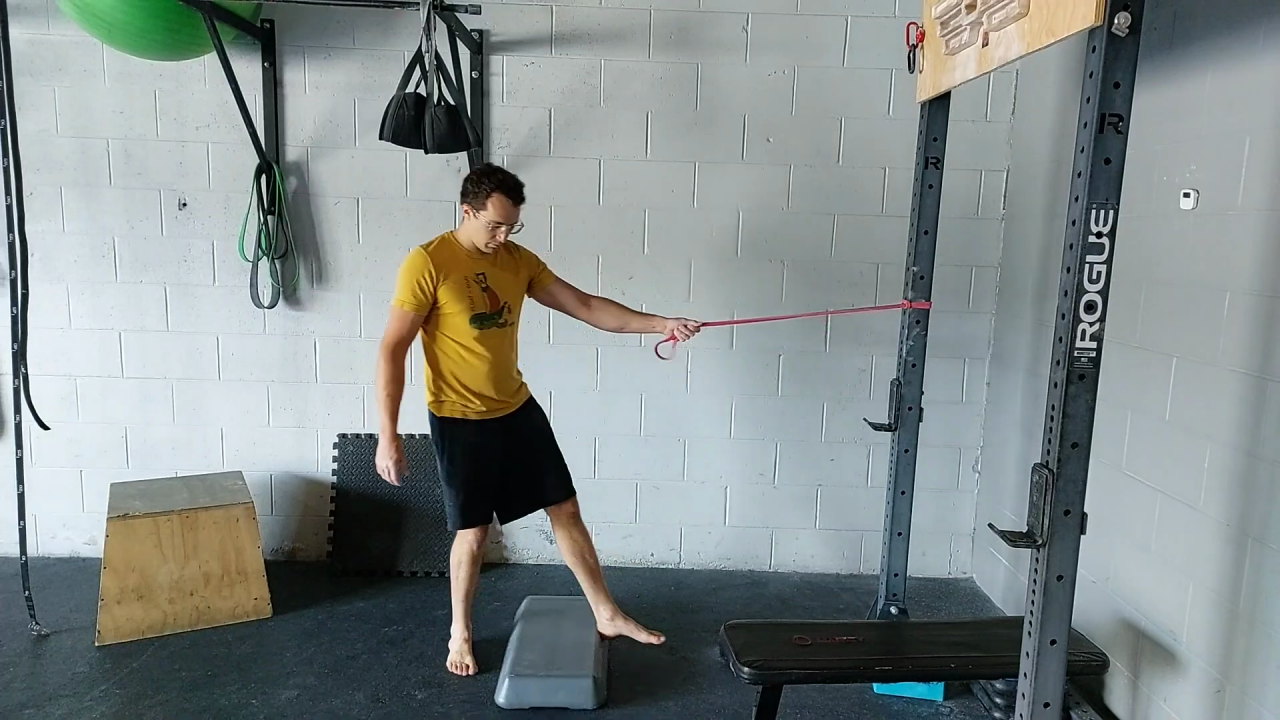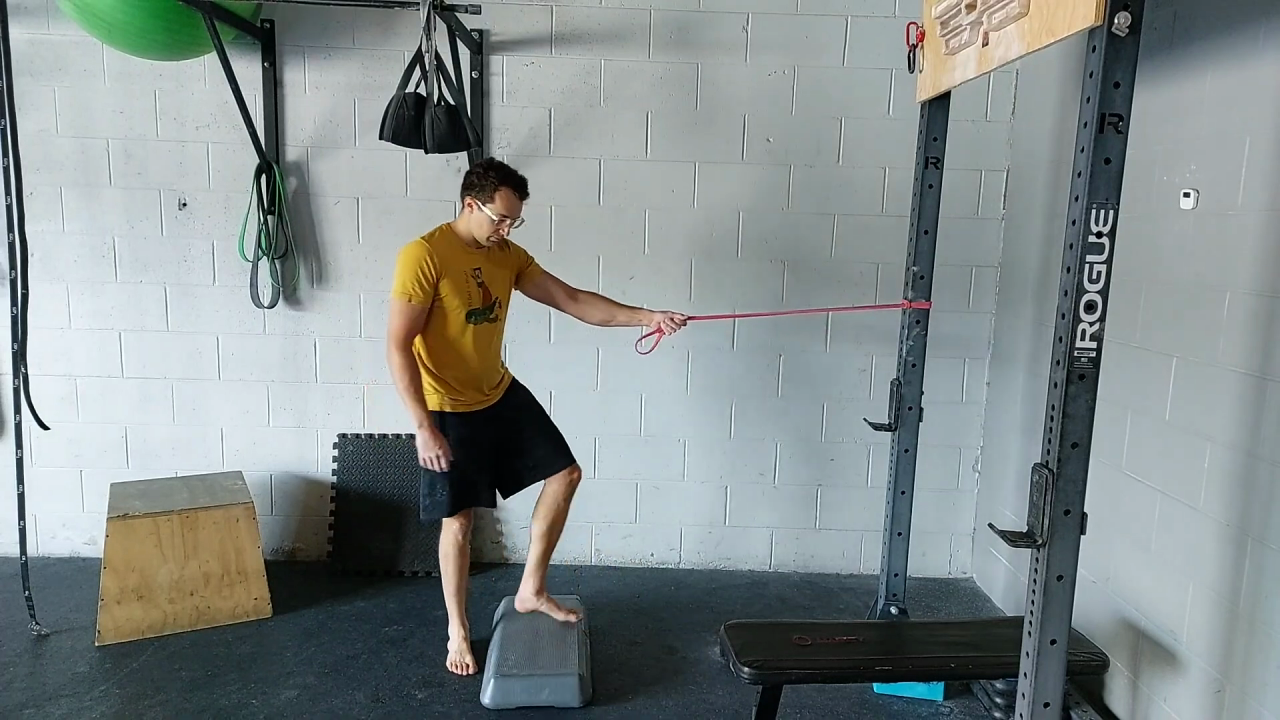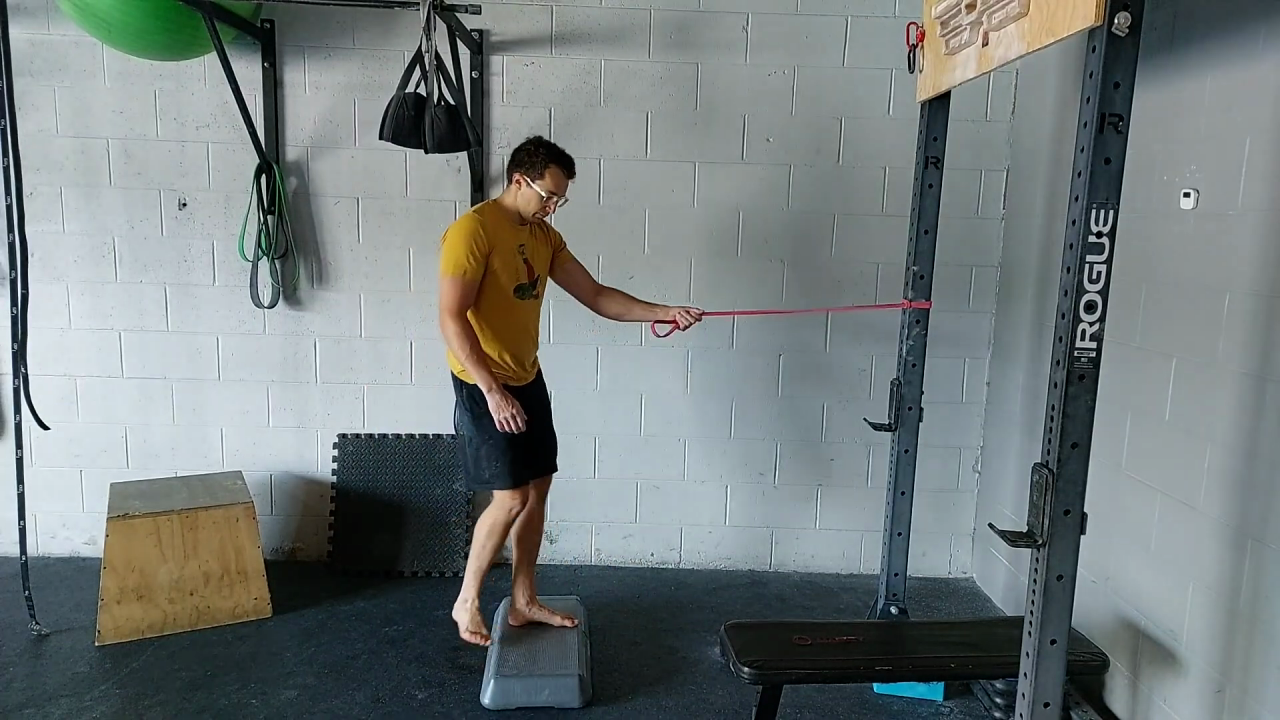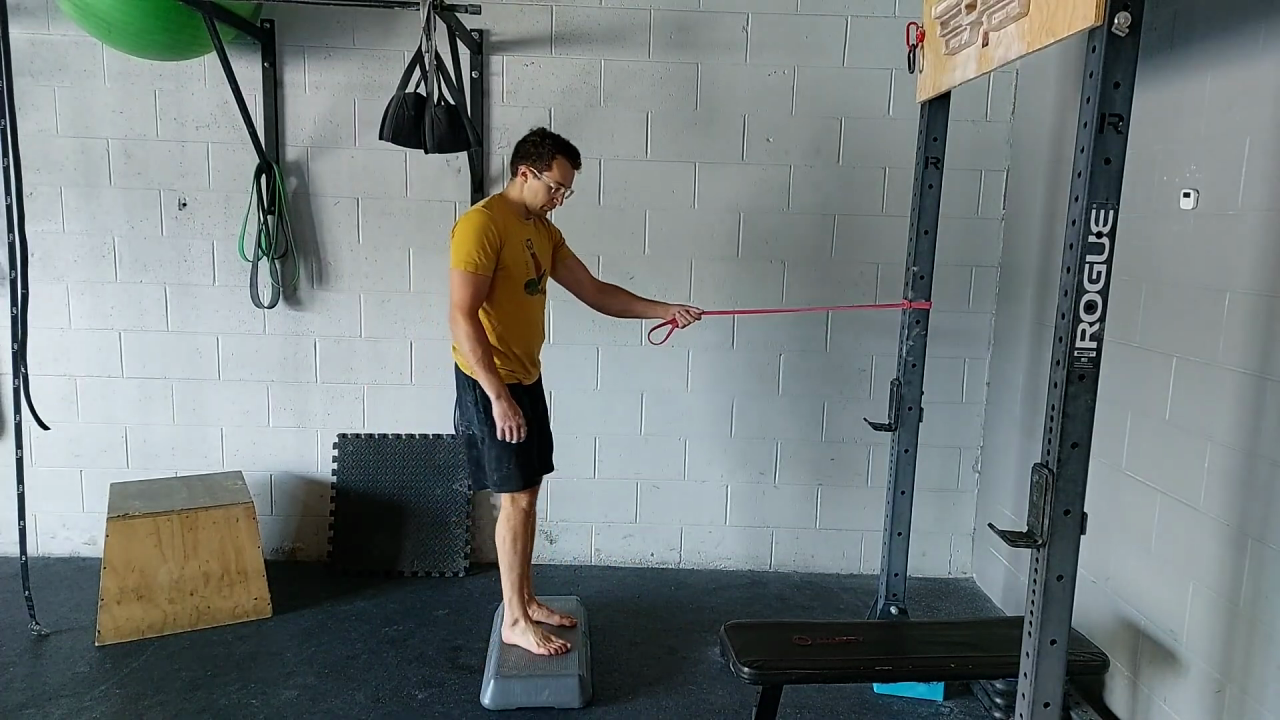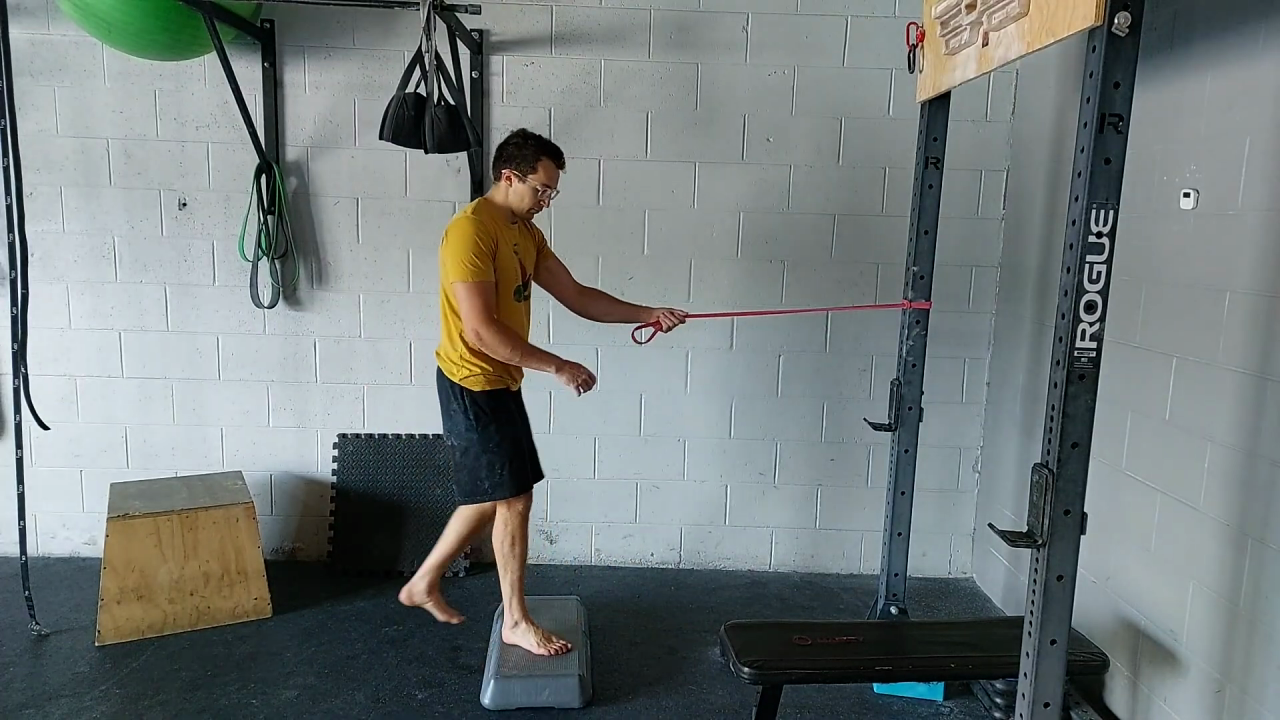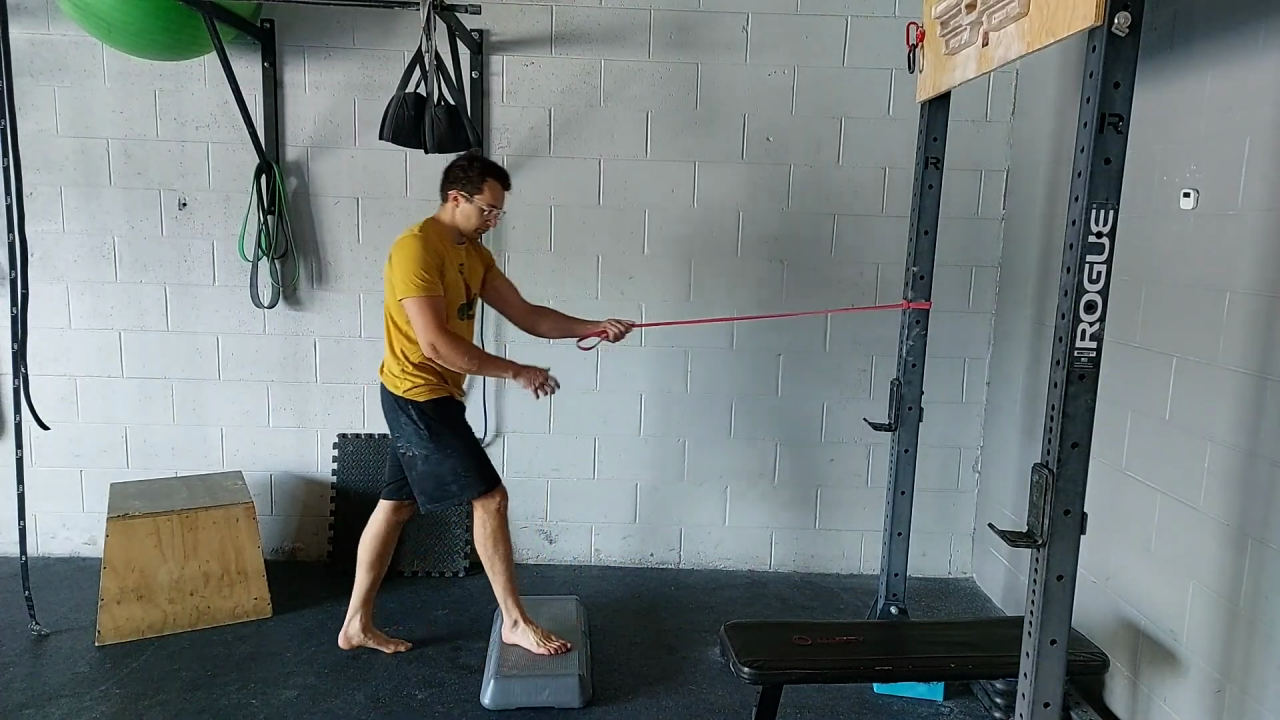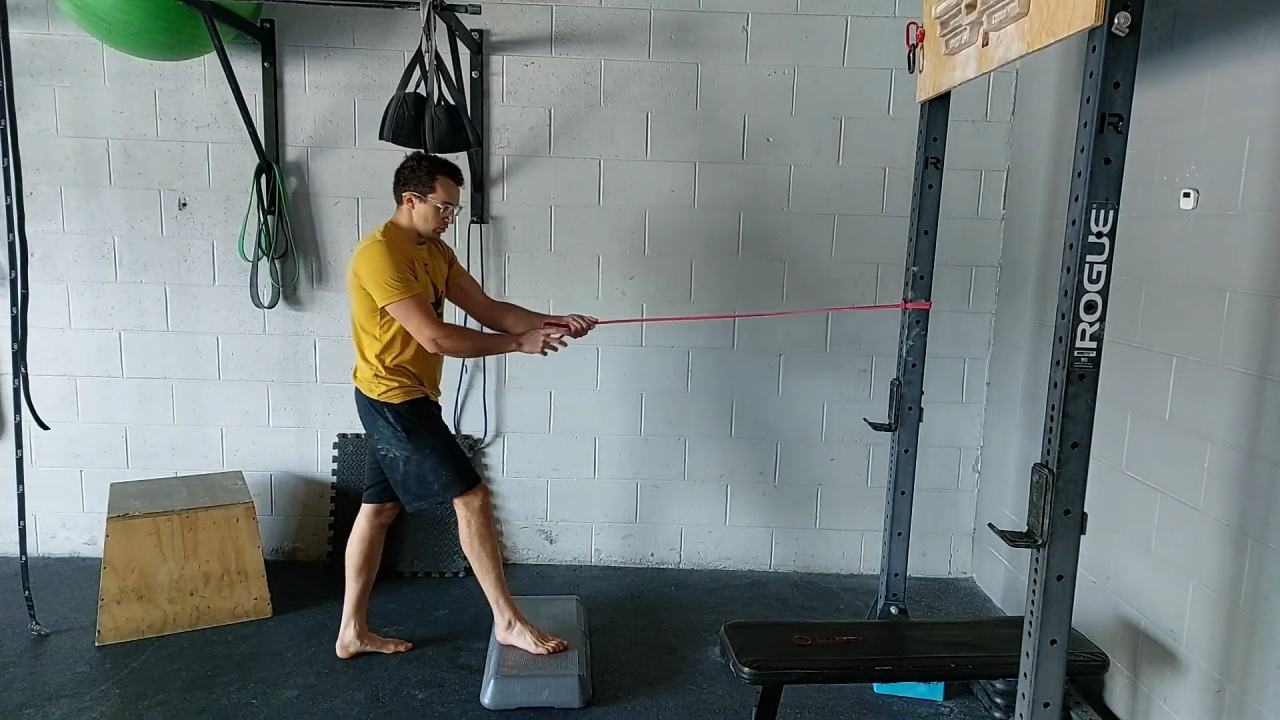
dt=0.5s
person 1, frame 1
left shoulder: (519, 260)
right shoulder: (427, 263)
left elbow: (586, 307)
right elbow: (392, 350)
left wrist: (659, 323)
right wrist: (388, 435)
left hip: (519, 409)
right hip: (460, 420)
left knee: (565, 508)
right knee: (473, 529)
left ankle: (606, 614)
right ankle: (461, 633)
person 1, frame 2
left shoulder: (508, 255)
right shoulder: (423, 256)
left elbow: (573, 301)
right elbow: (398, 345)
left wrist: (646, 316)
right wrist: (424, 427)
left hip: (502, 394)
right hip: (449, 410)
left knee: (565, 474)
right knee: (458, 519)
left ankle: (531, 590)
right ankle: (458, 631)
person 1, frame 3
left shoulder: (544, 236)
right shoulder: (472, 230)
left elbow: (596, 296)
right elbow: (451, 318)
left wrist: (664, 312)
right wrist: (492, 390)
left hip: (528, 379)
right hip: (484, 383)
left knee: (535, 492)
right knee: (511, 498)
left ankle: (523, 601)
right ankle: (468, 601)
person 1, frame 4
left shoulder: (543, 230)
right shoulder: (481, 224)
left elbow: (594, 291)
right elbow: (463, 317)
left wrist: (663, 310)
right wrist: (498, 396)
left hip: (525, 376)
right hip: (490, 382)
left knee: (523, 492)
right knee: (518, 497)
left ankle: (524, 599)
right ankle: (514, 620)
person 1, frame 5
left shoulder: (525, 232)
right shoulder: (471, 232)
left elbow: (575, 295)
right elbow: (480, 330)
left wrist: (646, 314)
right wrist: (558, 366)
left hip: (497, 384)
right hip: (473, 385)
left knee: (488, 496)
right knee: (512, 498)
left ankle: (423, 582)
right ankle: (517, 621)
person 1, frame 6
left shoulder: (474, 253)
right shoulder: (416, 249)
left elbow: (525, 314)
right elbow: (436, 343)
left wrist: (594, 327)
right wrist: (516, 372)
left hip: (429, 398)
right hip: (419, 397)
left knee: (394, 506)
right knee: (490, 498)
left ankle: (357, 623)
right ankle: (515, 621)
person 1, frame 7
left shoulder: (434, 251)
right shoulder: (380, 254)
left elbow: (488, 310)
right elbow: (434, 337)
left wrist: (553, 322)
right wrist: (518, 343)
left hip: (402, 400)
right hip: (394, 401)
left knee: (378, 510)
right knee: (472, 497)
left ankle: (352, 630)
right ankle: (508, 621)
